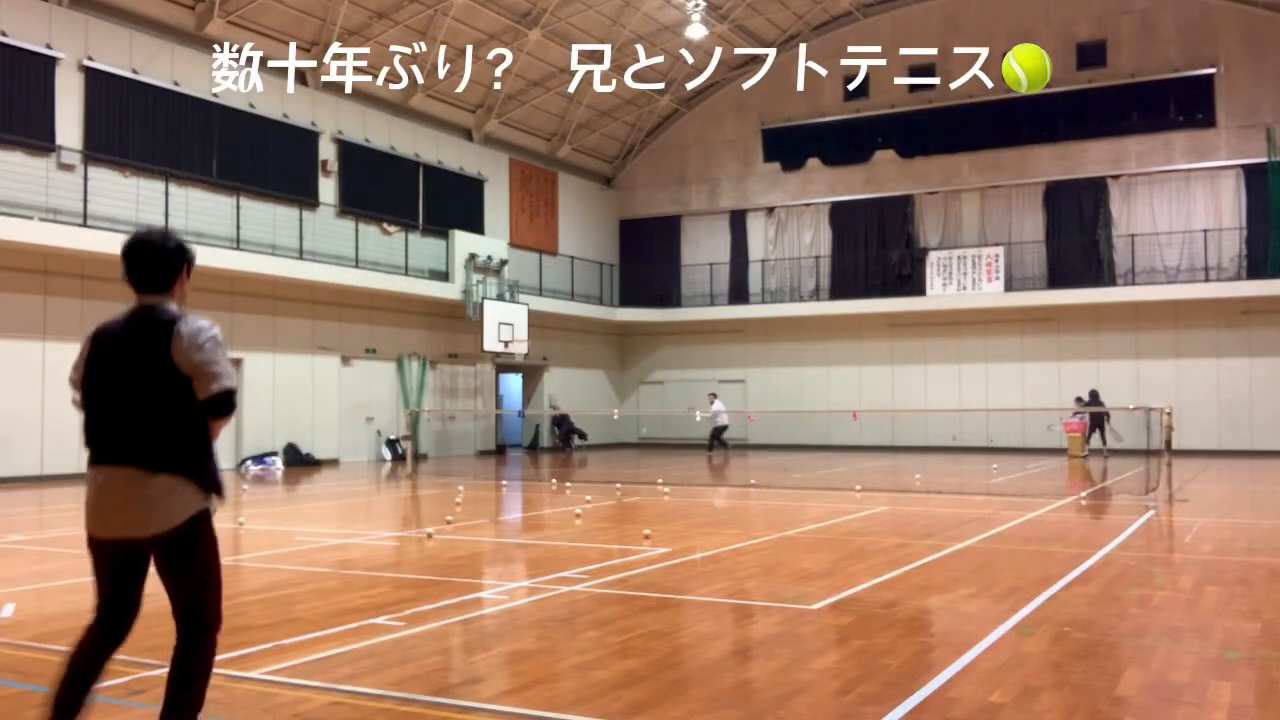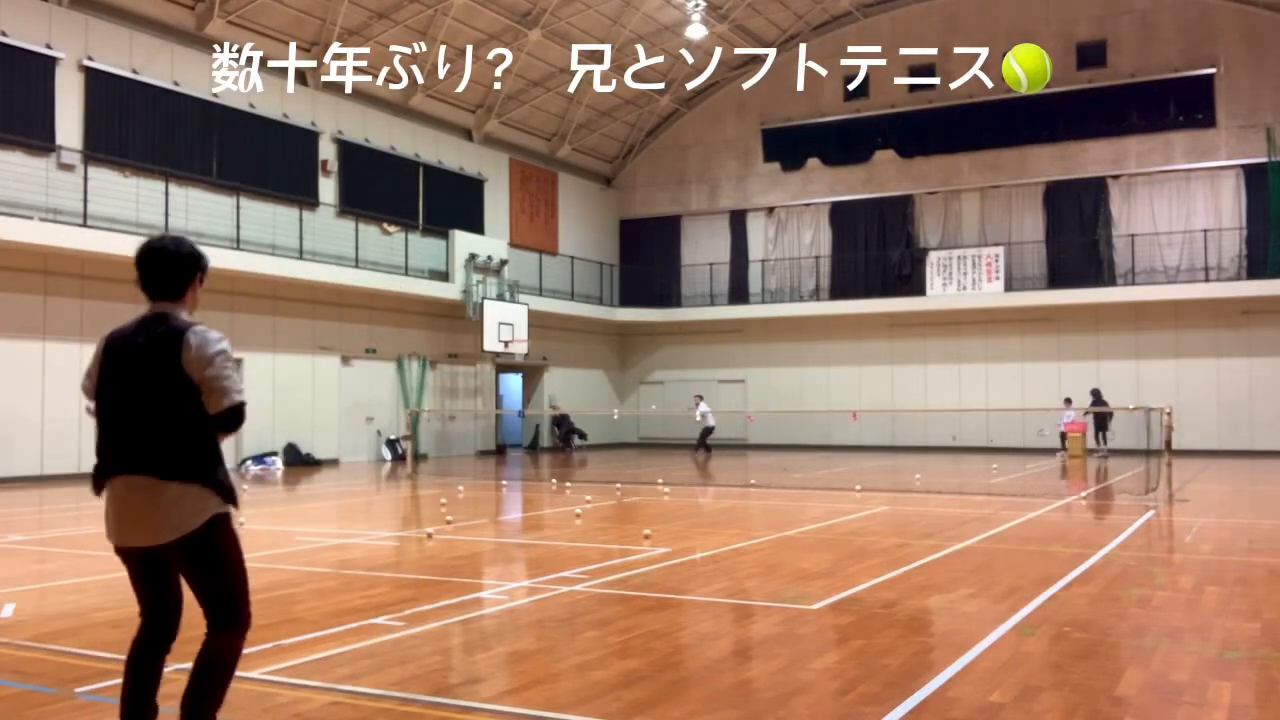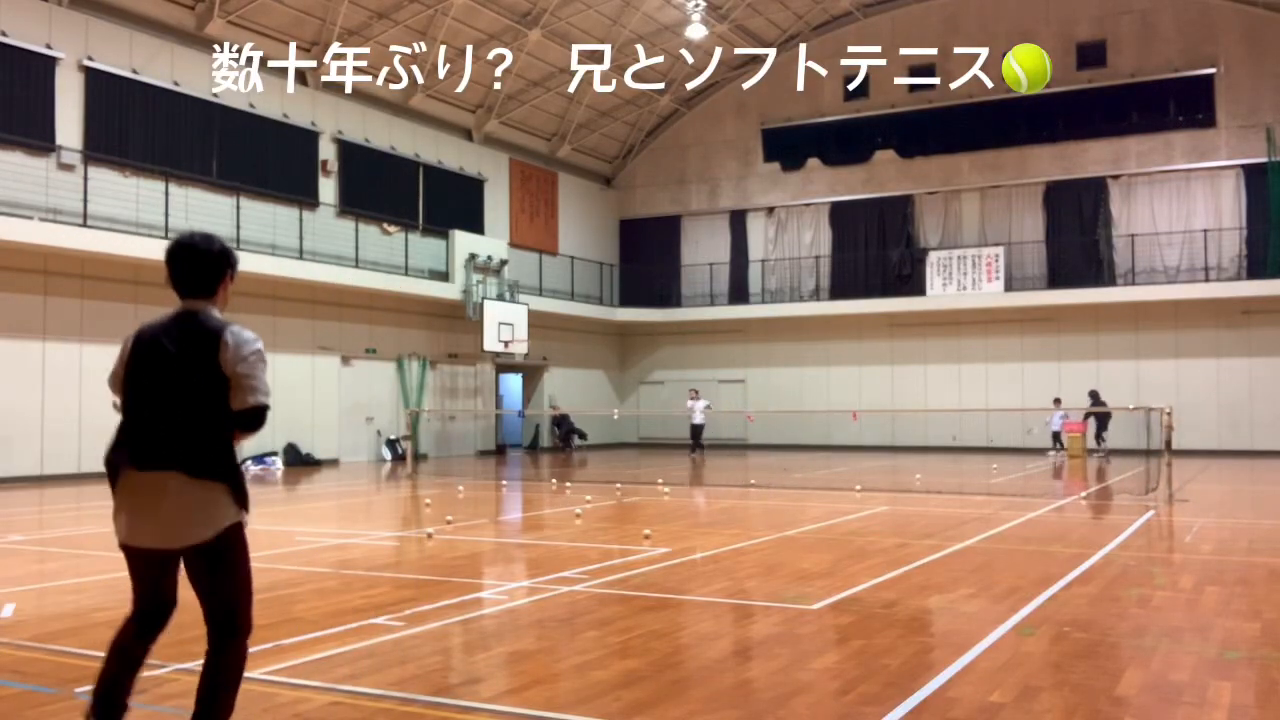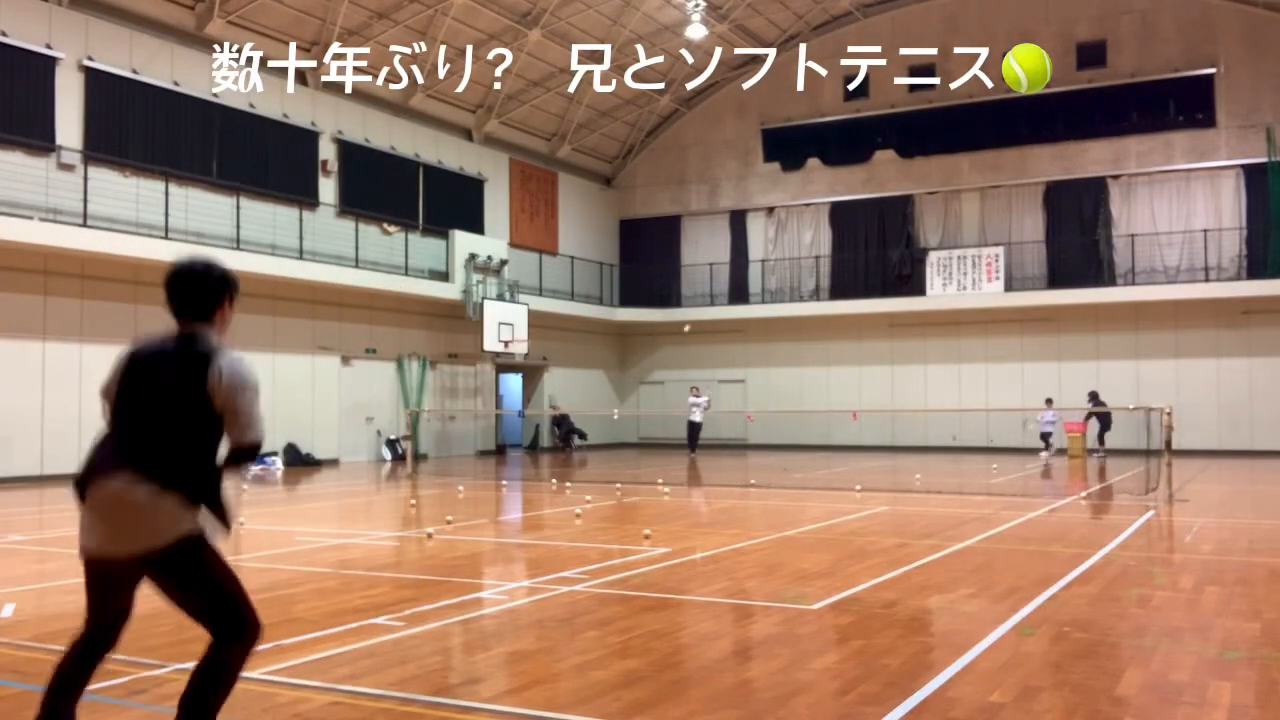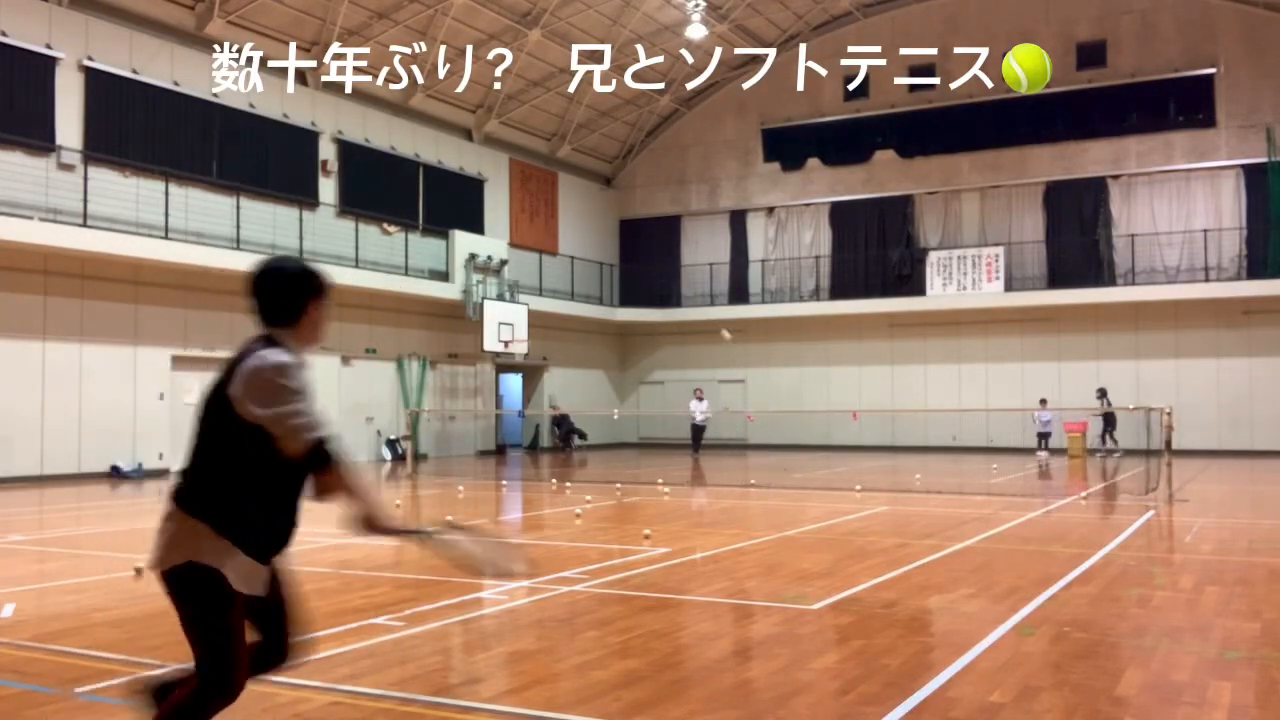
dt=0.3s
person 1, frame 1
left shoulder: (100, 338)
right shoulder: (191, 332)
left elbow: (85, 401)
right elbow: (221, 404)
right wrist: (197, 437)
left hip: (108, 500)
right hip: (174, 499)
left knee: (111, 620)
right knee: (198, 628)
person 1, frame 2
left shoulder: (112, 344)
right shoulder: (200, 342)
left elbow: (97, 407)
right elbow: (228, 417)
right wrist: (199, 445)
left hip: (127, 507)
right hip: (188, 504)
left knee: (158, 622)
right knee: (229, 621)
person 1, frame 3
left shoulder: (141, 339)
right shoulder: (236, 341)
left elbow: (123, 401)
right elbow: (251, 416)
right wrist: (216, 444)
left hip: (138, 503)
right hip: (204, 505)
left knee: (148, 613)
right knee: (230, 631)
person 1, frame 4
left shoulder: (137, 357)
right shoulder: (226, 366)
right elbow: (247, 448)
right wrist: (206, 475)
left hip: (103, 514)
right hip: (161, 522)
left knee: (102, 629)
right knee: (237, 630)
person 1, frame 5
left shoulder: (266, 361)
right shoulder: (272, 366)
left elbow: (288, 452)
right elbow: (313, 455)
left wrist: (348, 490)
right wrist: (364, 505)
left hip: (235, 537)
right hip: (202, 543)
left knee: (275, 649)
right knee: (222, 678)
